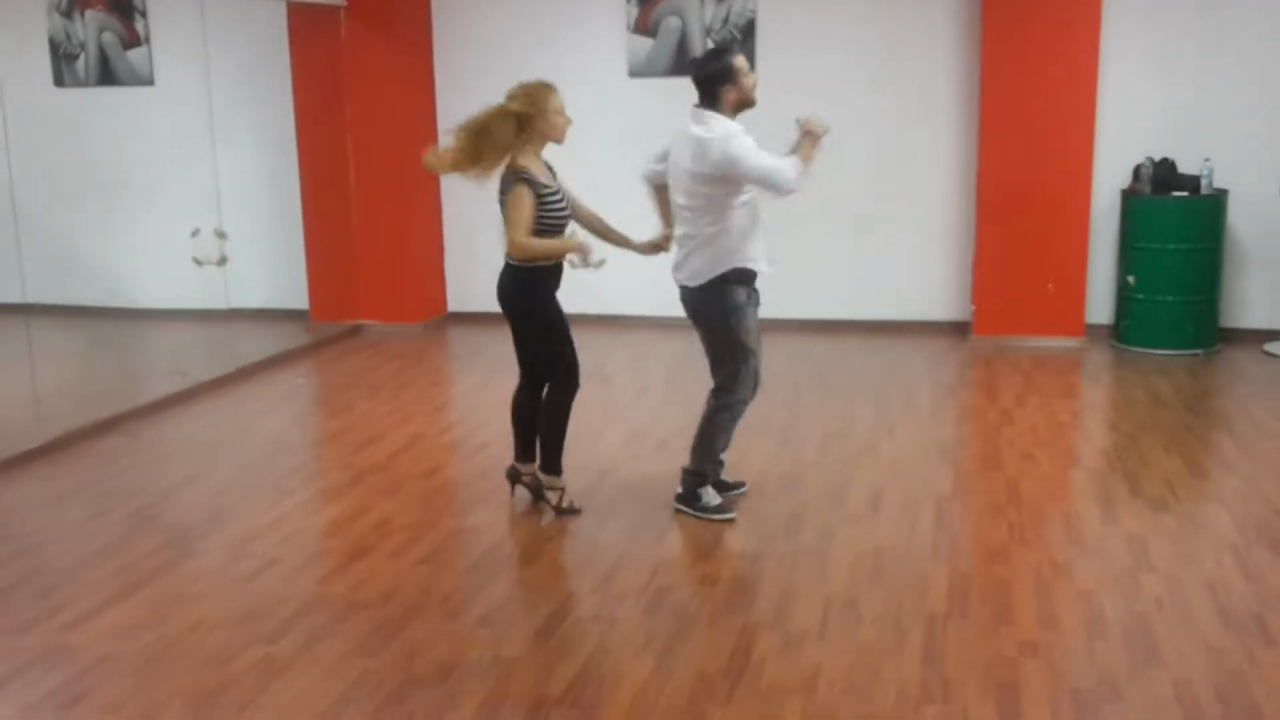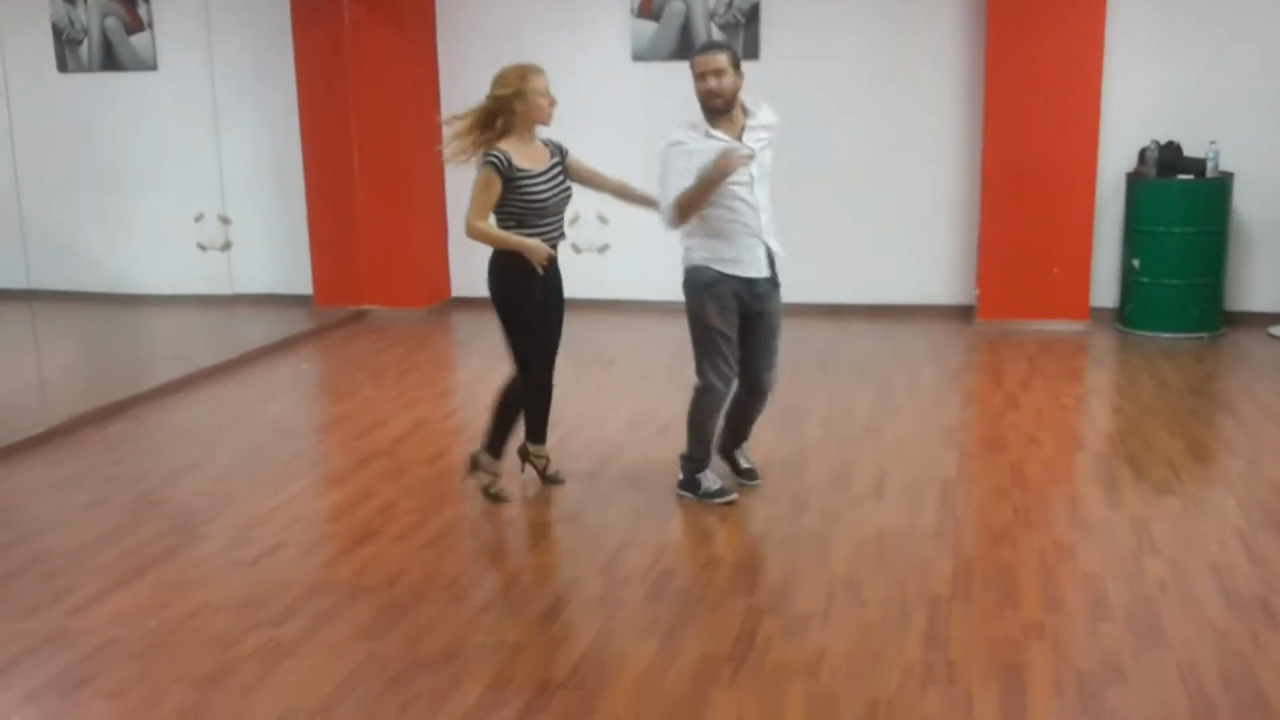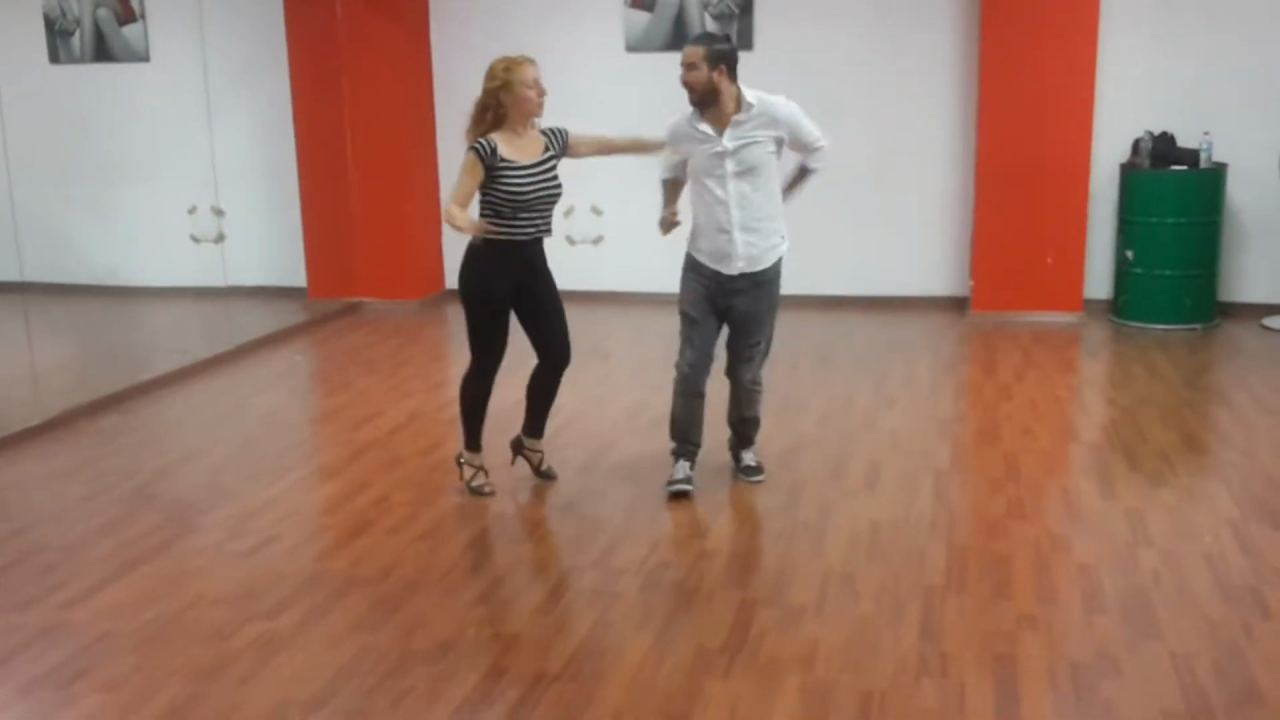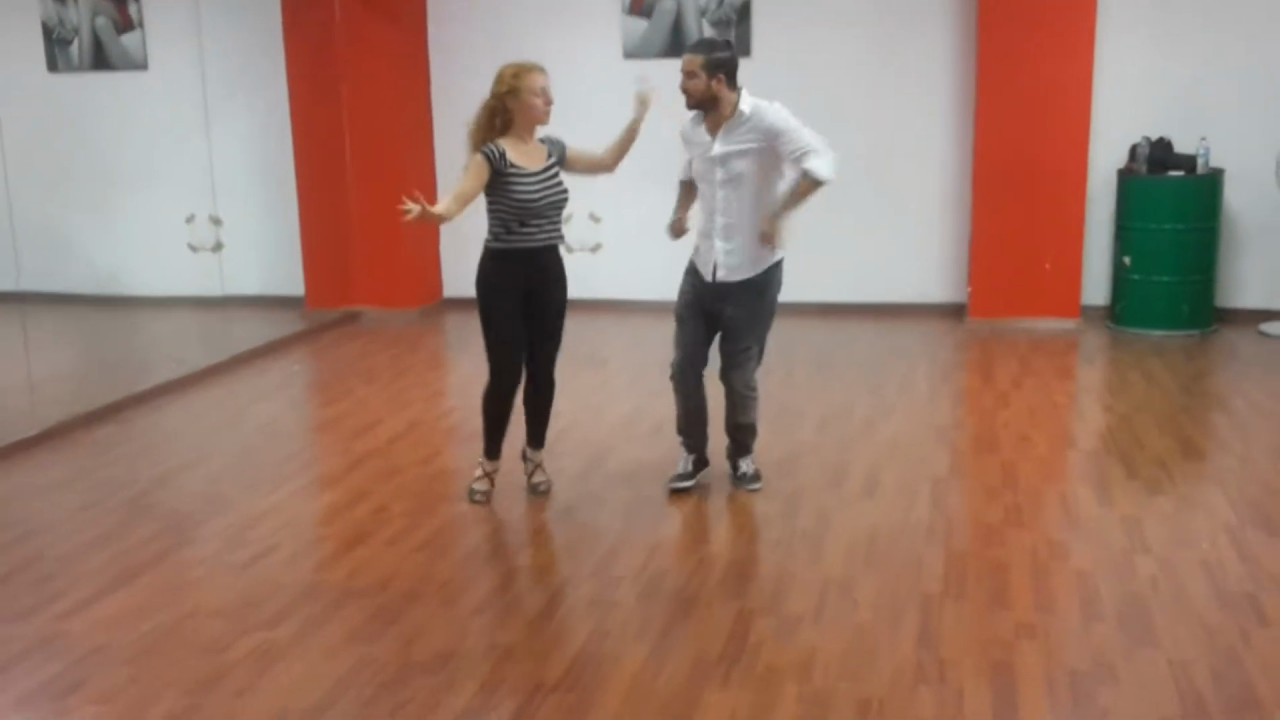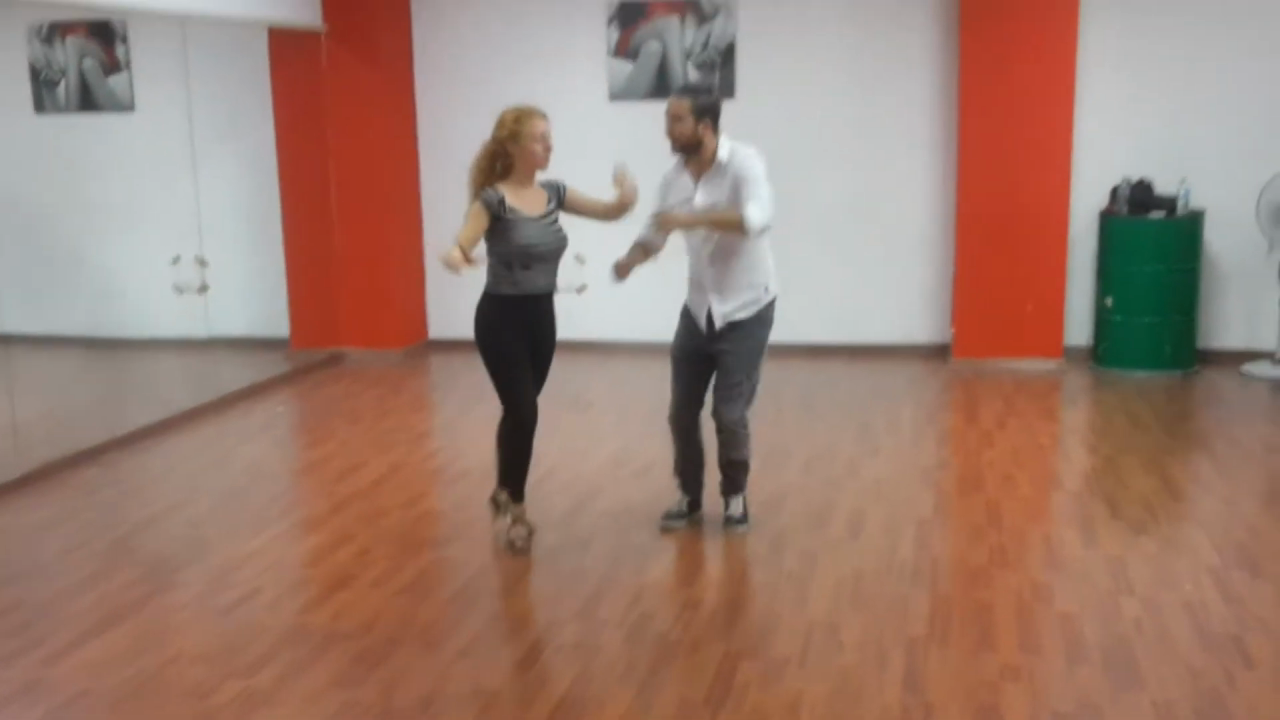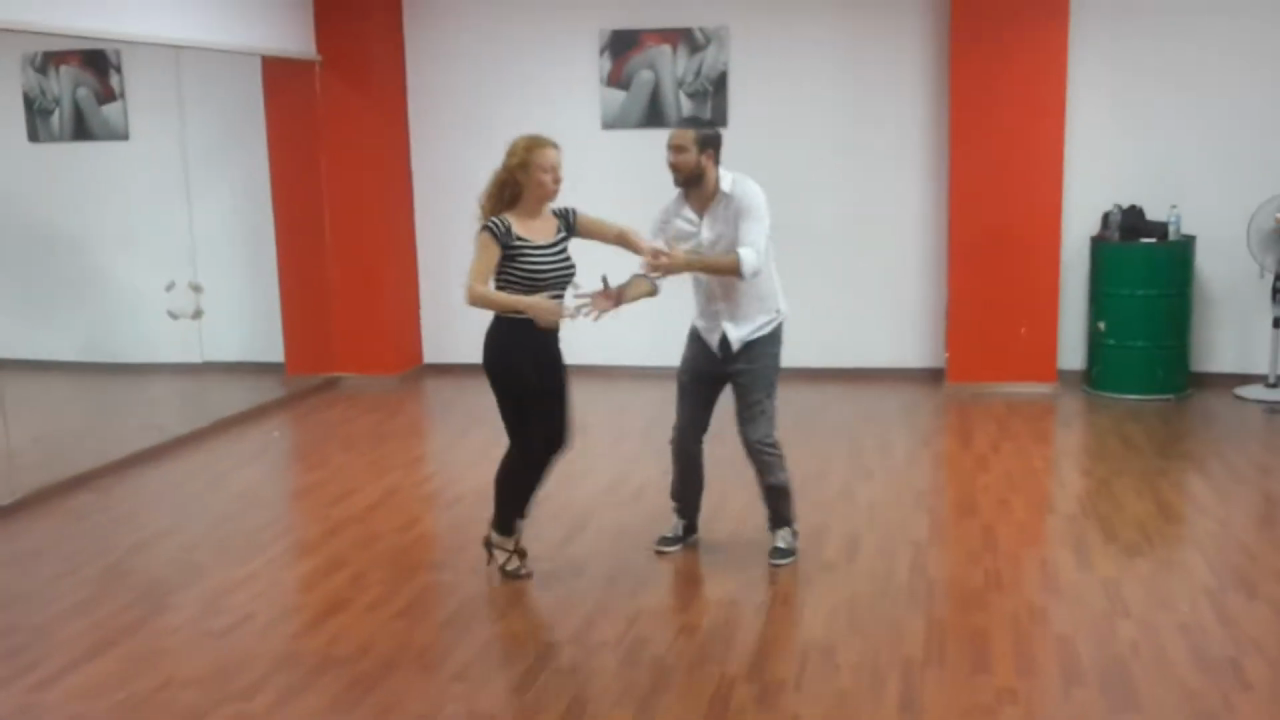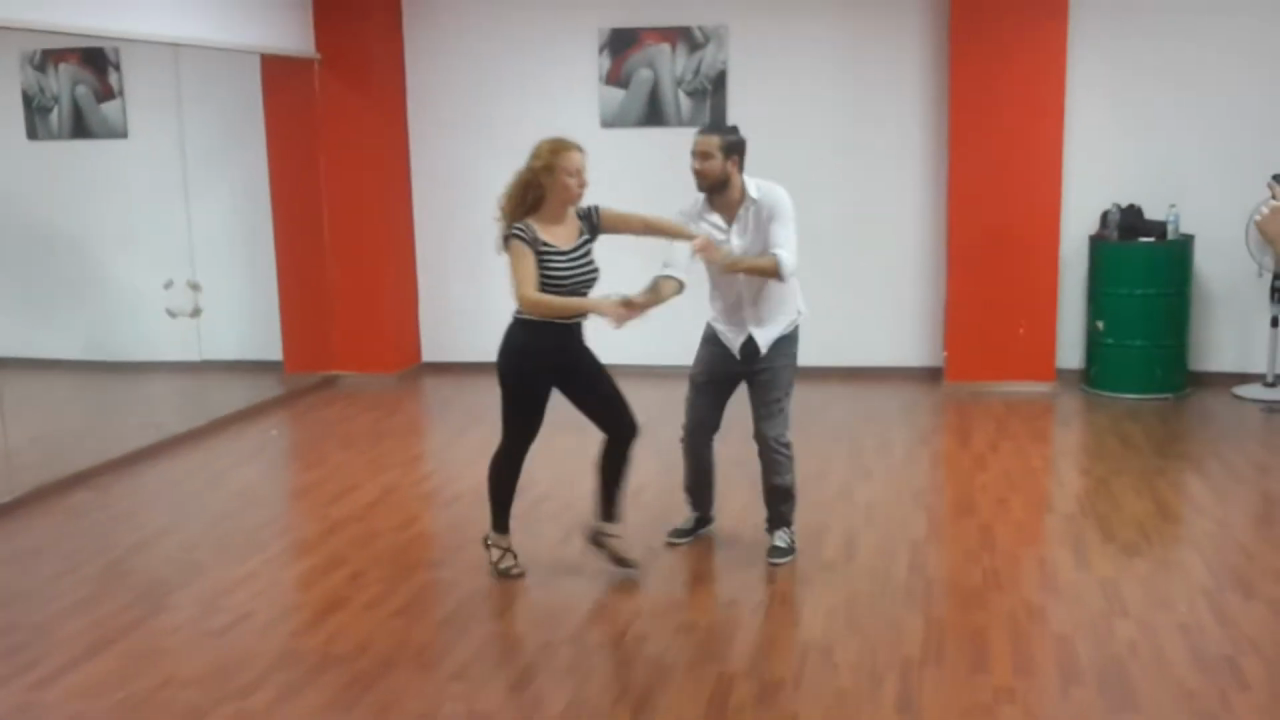
dt=0.2s
person 1, frame 1
left shoulder: (690, 132)
right shoulder: (724, 140)
left elbow: (656, 176)
right elbow: (784, 180)
left wrist: (670, 222)
right wrist: (809, 137)
left hip: (704, 281)
right hip: (722, 282)
left knee: (736, 383)
right knee: (735, 390)
left ankle: (708, 472)
right ankle: (693, 486)
person 1, frame 2
left shoulder: (765, 117)
right shoulder: (684, 143)
right elbow: (675, 215)
right wrist: (712, 179)
left hip: (762, 271)
right hip: (712, 275)
left knee: (760, 378)
right knee: (716, 380)
left ankle: (733, 446)
right ankle: (694, 472)
person 1, frame 3
left shoulder: (775, 113)
right shoulder: (681, 131)
left elbow: (818, 149)
left wrist: (783, 193)
right wrist: (668, 208)
left hip: (760, 267)
right hip: (704, 265)
left knee: (746, 371)
right knee: (691, 367)
left ankle: (744, 447)
right ankle: (684, 458)
person 1, frame 4
left shoulder: (767, 120)
right shoulder: (691, 130)
left elbow: (819, 162)
left wrist: (778, 214)
right wrist: (680, 211)
left hip: (753, 273)
right hip: (702, 271)
left knee: (739, 375)
right knee: (685, 368)
left ankle: (741, 455)
right ankle: (694, 454)
person 1, frame 5
left shoulder: (743, 162)
right shoulder: (673, 180)
left elbow: (758, 217)
right elbow: (654, 236)
left wrist: (692, 220)
right wrist: (630, 258)
left hip: (746, 311)
right hip: (698, 310)
left knee: (730, 412)
right knee: (682, 413)
left ankle: (734, 494)
right ankle: (690, 495)
person 1, frame 6
left shoulder: (745, 194)
right shoulder: (671, 215)
left elbow: (750, 262)
right elbow: (651, 274)
left wrist: (689, 262)
right wrist: (617, 296)
left hip: (757, 333)
right hip: (707, 334)
left knee: (758, 437)
right knee: (685, 436)
left ankle: (782, 527)
right ankle: (686, 520)
person 1, frame 7
left shoulder: (773, 199)
right shoulder: (692, 217)
left elbow: (784, 264)
right elbow: (675, 272)
left wrist: (732, 262)
right wrist: (646, 298)
left hip: (775, 335)
right hip: (723, 335)
left knee: (772, 437)
right knee: (696, 431)
left ankle: (781, 527)
right ankle: (700, 512)
person 2, frame 1
left shoulder: (541, 170)
right shoulder: (521, 177)
left elbow: (580, 212)
right elbow: (518, 245)
left wrist: (635, 245)
right wrist: (571, 245)
left hip: (526, 288)
right hip: (531, 291)
left knee: (534, 378)
right knee: (563, 380)
left ankle: (525, 466)
right ankle: (549, 479)
person 2, frame 2
left shoulder: (553, 152)
right shoulder: (498, 160)
left elbow: (604, 183)
right elbow: (474, 225)
left wrist: (659, 204)
right wrist: (523, 243)
left hip: (544, 272)
right hip: (513, 276)
left knee: (539, 366)
right knee: (532, 370)
left ankle: (535, 447)
right ankle: (487, 459)
person 2, frame 3
left shoulder: (553, 141)
right shoulder: (484, 149)
left elbow: (614, 146)
right elbow: (453, 205)
left wrist: (666, 143)
right wrist: (462, 220)
left hip: (532, 264)
right hip: (489, 266)
left knee: (556, 356)
right knee: (486, 363)
left ankle: (530, 440)
right ankle: (471, 456)
person 2, frame 4
left shoulder: (552, 151)
right shoulder: (491, 154)
left elbow: (605, 163)
right elbow: (457, 201)
left wrist: (636, 120)
right wrist: (434, 212)
left hip: (548, 270)
right hip: (502, 272)
left knee: (543, 370)
right knee: (506, 372)
left ankle: (533, 455)
right ankle: (489, 462)
person 2, frame 5
left shoulder: (553, 193)
right shoulder: (492, 200)
left elbow: (609, 211)
right elbow: (460, 247)
left wrist: (626, 197)
right wrist: (457, 259)
left hip: (541, 315)
right hip: (502, 318)
left knee: (520, 413)
right knee: (522, 412)
left ankle: (507, 493)
right ankle: (514, 505)
person 2, frame 6
left shoulder: (564, 220)
right shoulder: (499, 228)
left elbow: (617, 233)
right elbow: (475, 292)
left wrist: (651, 253)
right wrist: (525, 303)
left hip: (546, 345)
right hip: (510, 346)
left knee: (551, 439)
right knee: (527, 443)
left ankle: (507, 522)
right ankle: (503, 538)
person 2, frame 7
left shoulder: (587, 220)
right shoulder: (523, 234)
left elbow: (645, 223)
right elbow: (528, 301)
left wrist: (695, 237)
right wrist: (595, 305)
left hip: (571, 347)
right hip: (528, 351)
left knee: (623, 429)
right knee: (516, 444)
left ankle: (605, 527)
right ankle: (499, 538)
